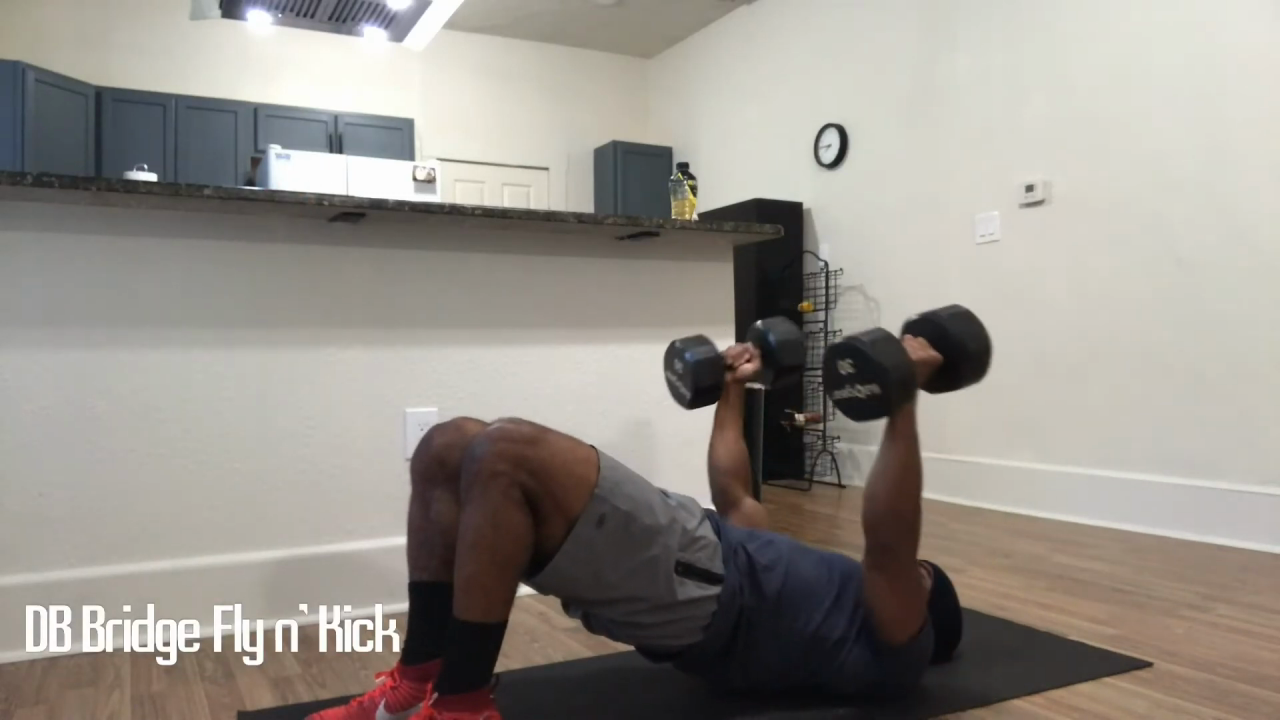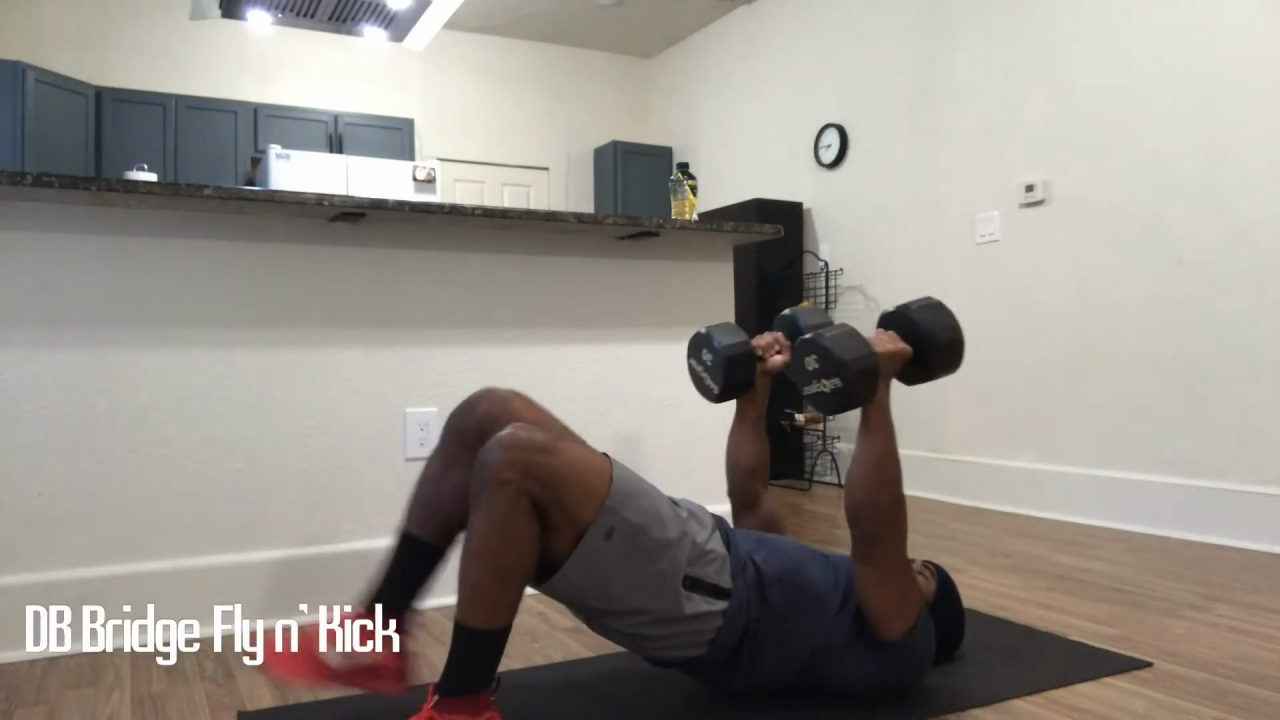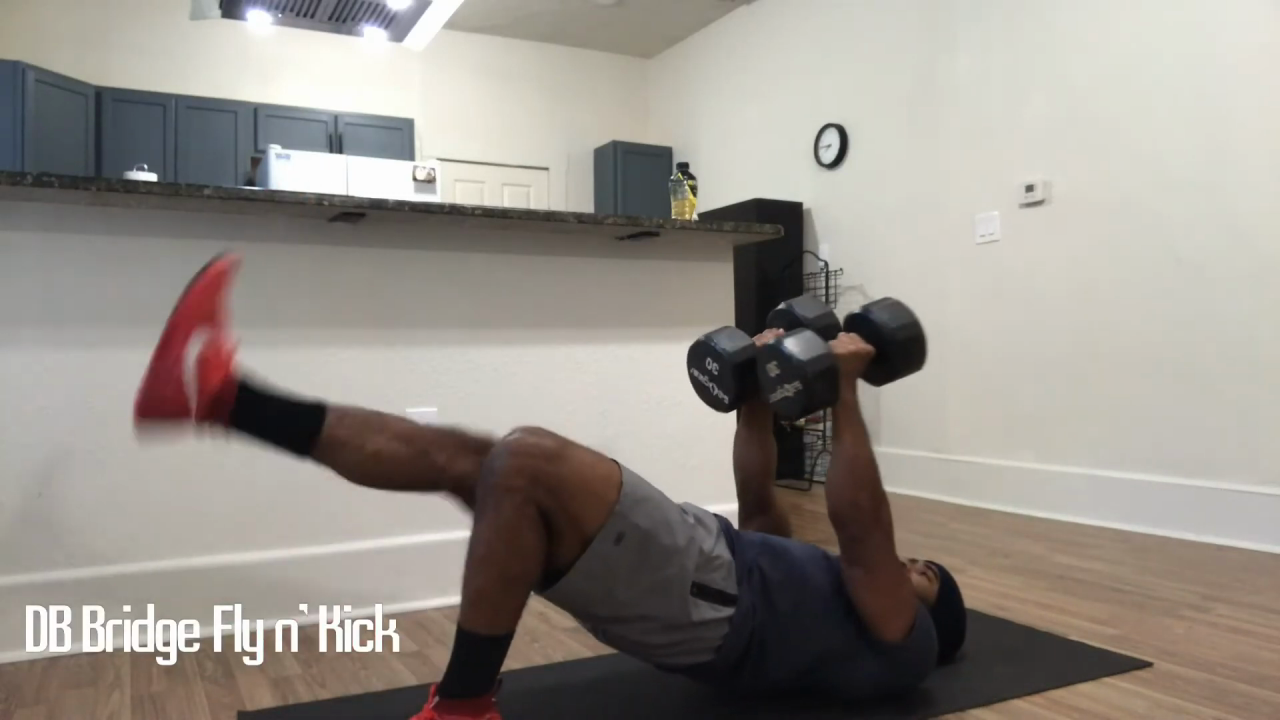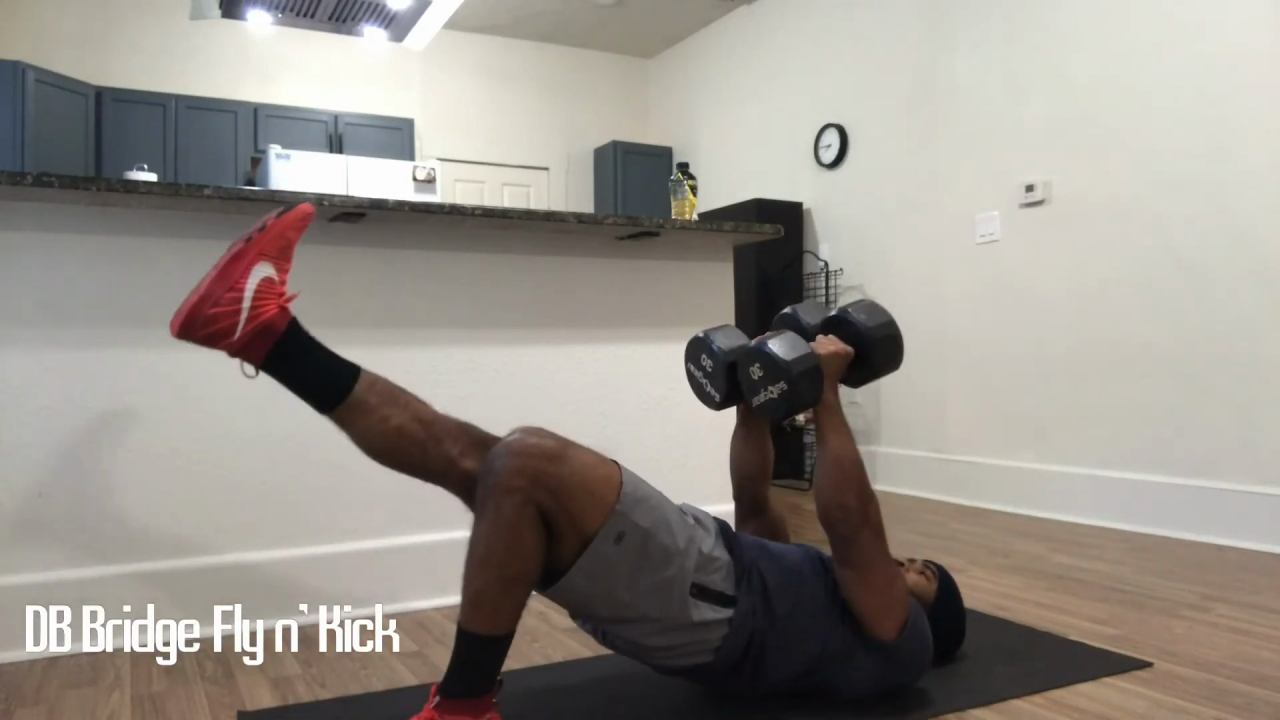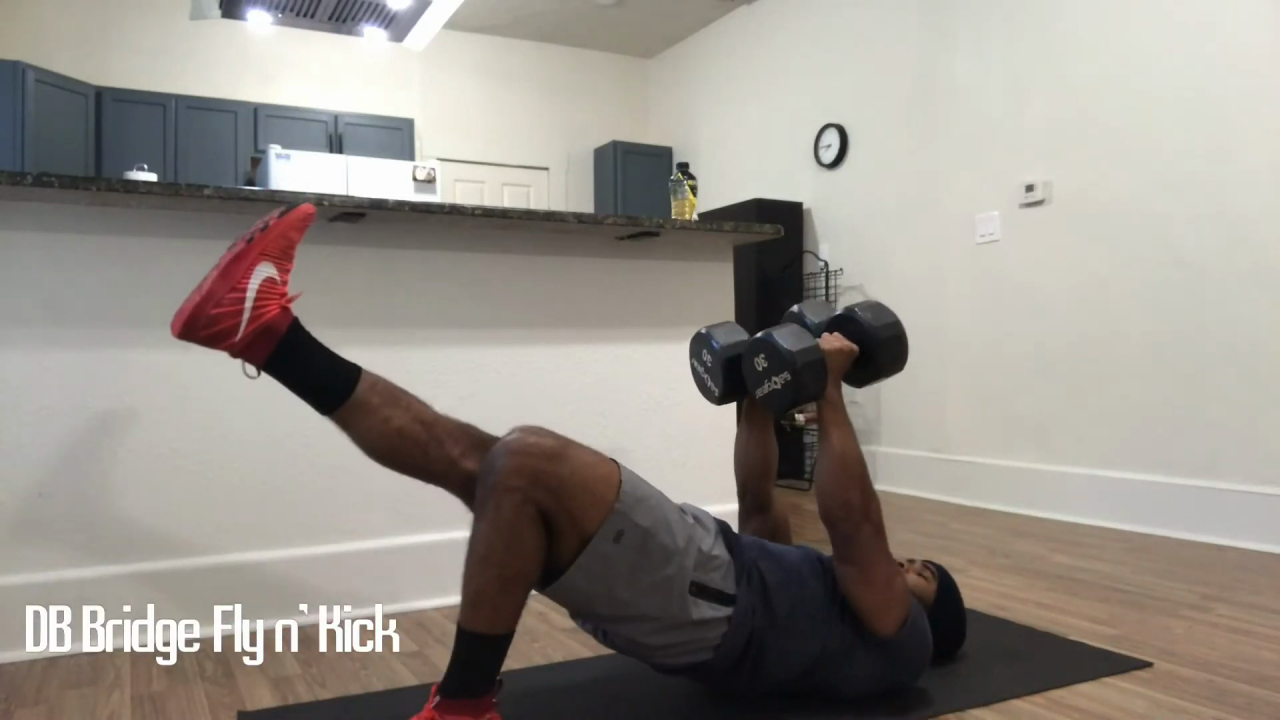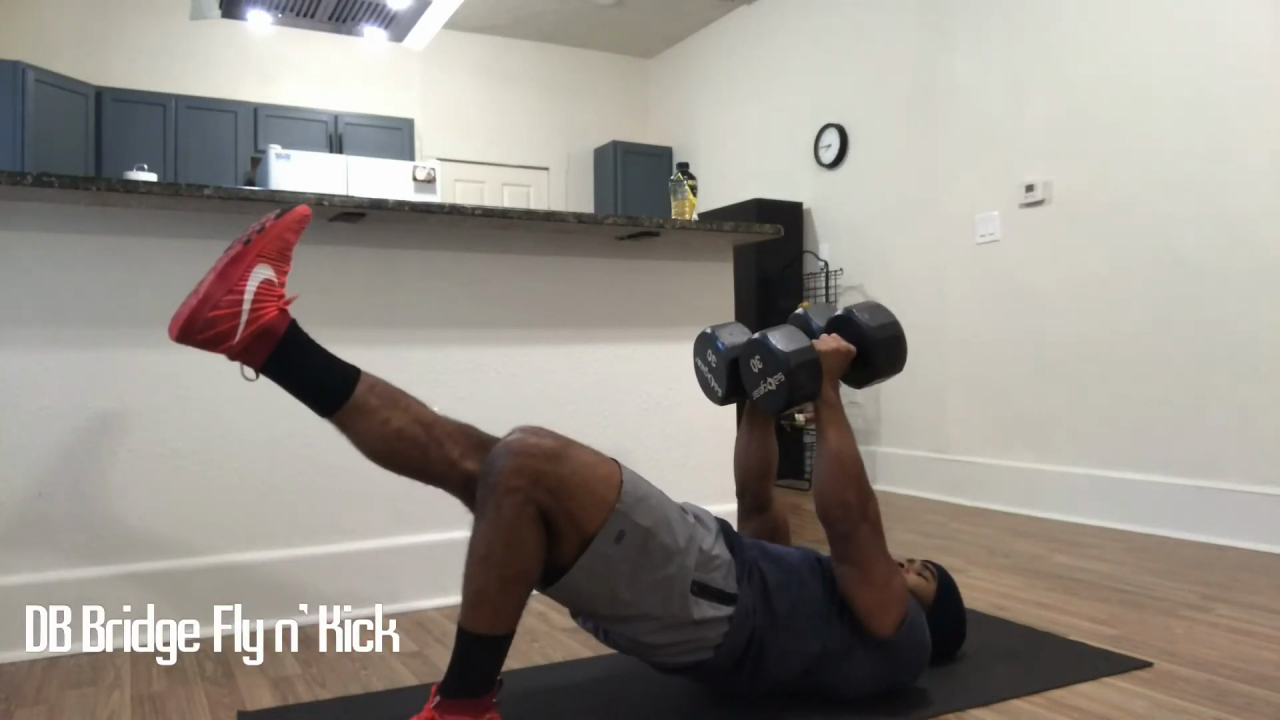
dt=0.3s
person 1, frame 1
left shoulder: (893, 647)
right shoulder: (823, 587)
left elbow: (892, 543)
right elbow: (733, 494)
left wrist: (903, 404)
right wrist: (732, 394)
left hip: (695, 586)
left knee: (506, 453)
right knee: (447, 449)
person 1, frame 2
left shoulder: (895, 639)
right shoulder: (839, 586)
left elbow: (876, 533)
right elbow: (747, 495)
left wrist: (879, 394)
right wrist: (758, 387)
left hip: (702, 588)
left knee: (512, 455)
right knee: (488, 414)
right ankle: (374, 640)
person 1, frame 3
left shoulder: (898, 647)
right shoulder: (827, 585)
left elbow: (864, 529)
right elbow: (758, 500)
left wrist: (845, 396)
right wrist: (757, 389)
left hip: (707, 603)
left knee: (525, 460)
right knee: (456, 459)
right ankle: (220, 394)
person 1, frame 4
left shoulder: (897, 643)
right shoulder: (825, 589)
left elbow: (853, 529)
right elbow: (753, 504)
left wrist: (825, 397)
left hip: (706, 602)
right hip: (686, 581)
left knee: (528, 460)
right knee: (463, 453)
right ankle: (263, 328)
person 1, frame 5
left shoulder: (895, 641)
right shoulder: (826, 590)
left elbow: (852, 523)
right elbow: (758, 503)
left wrist: (830, 394)
right wrist: (758, 396)
left hip: (703, 600)
right hip: (683, 584)
left knee: (526, 459)
right knee: (464, 454)
right ankle: (265, 330)
person 1, frame 6
left shoulder: (895, 641)
right shoulder: (823, 586)
left elbow: (850, 523)
right elbow: (757, 503)
left wrist: (827, 393)
right wrist: (760, 396)
left hip: (705, 597)
right hip: (674, 583)
left knee: (527, 459)
right knee: (464, 454)
right ankle: (261, 334)
